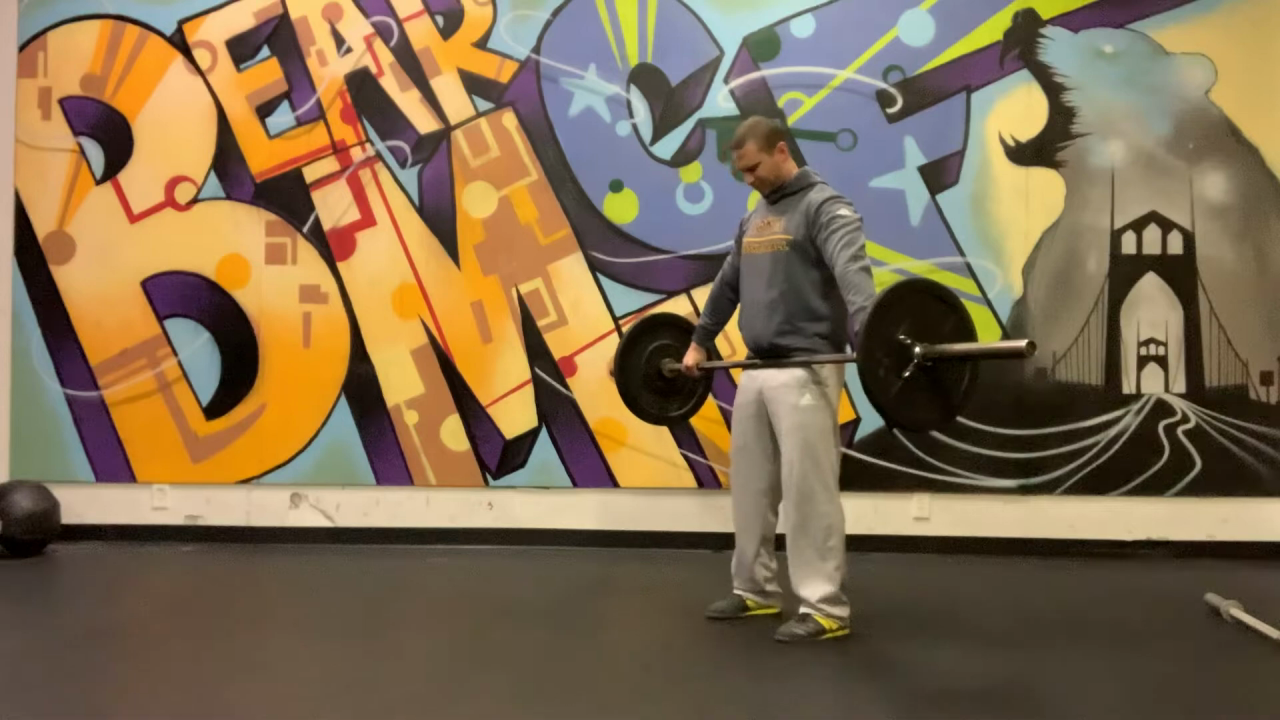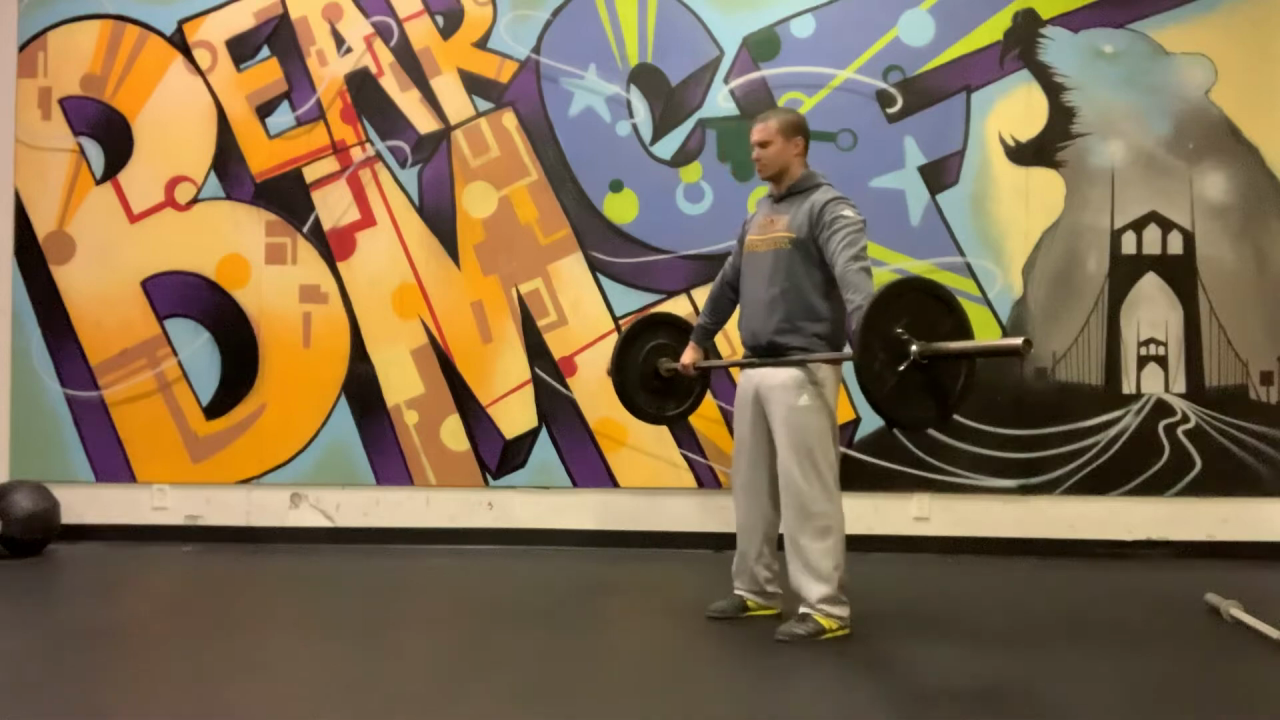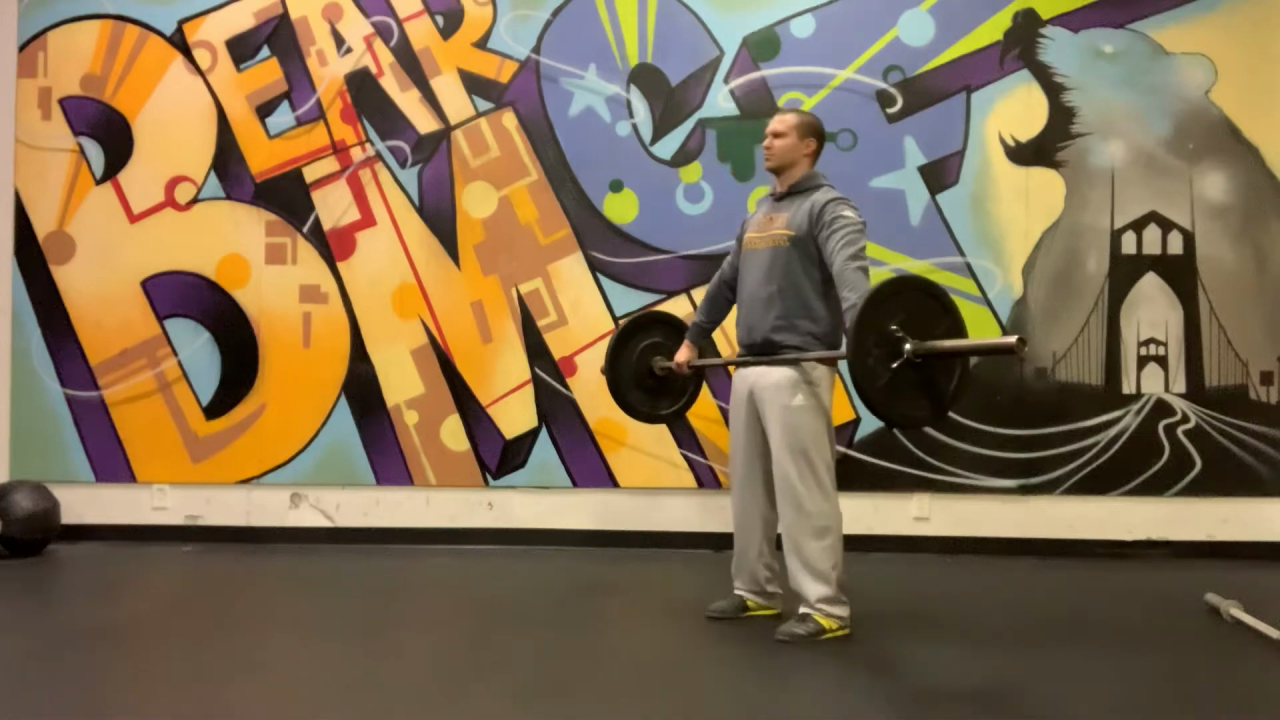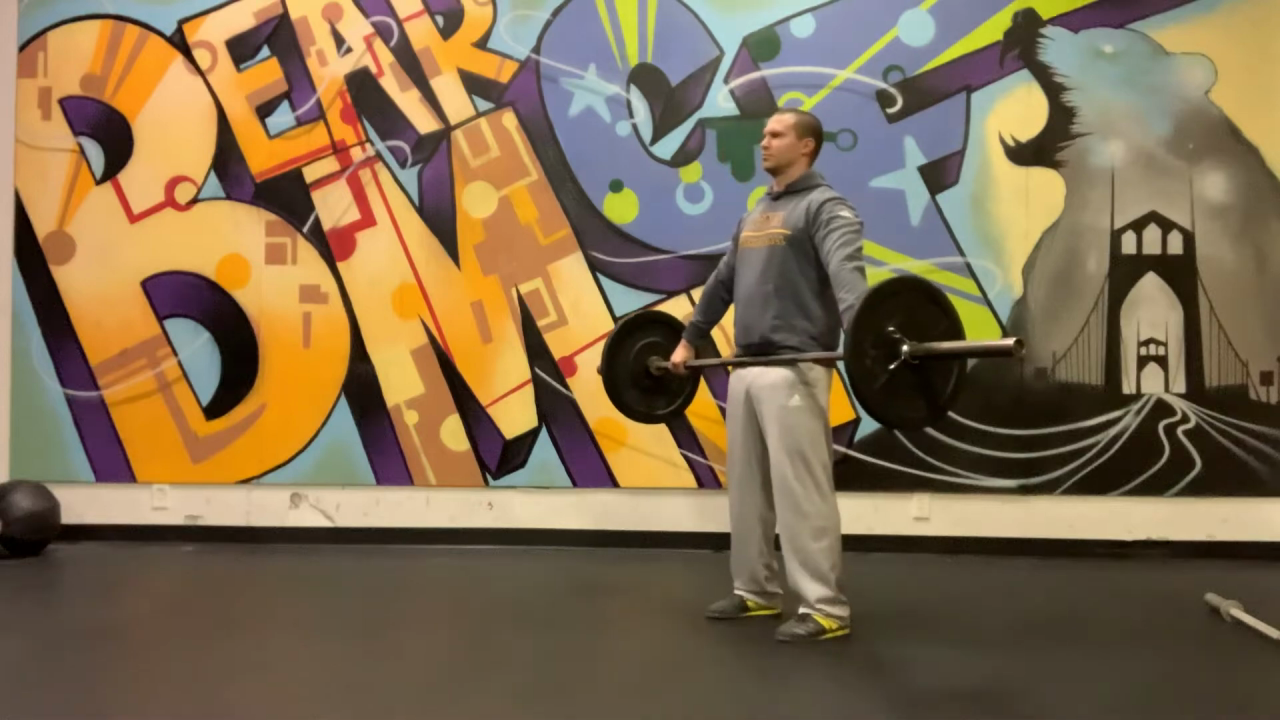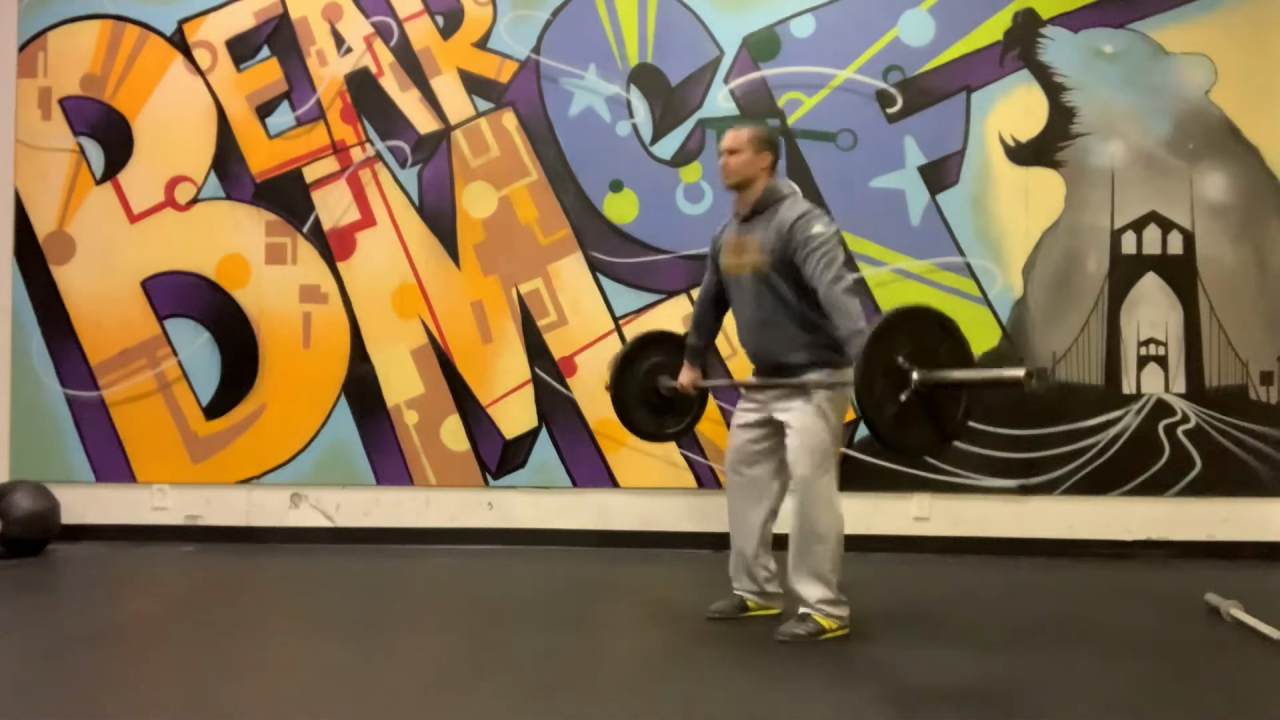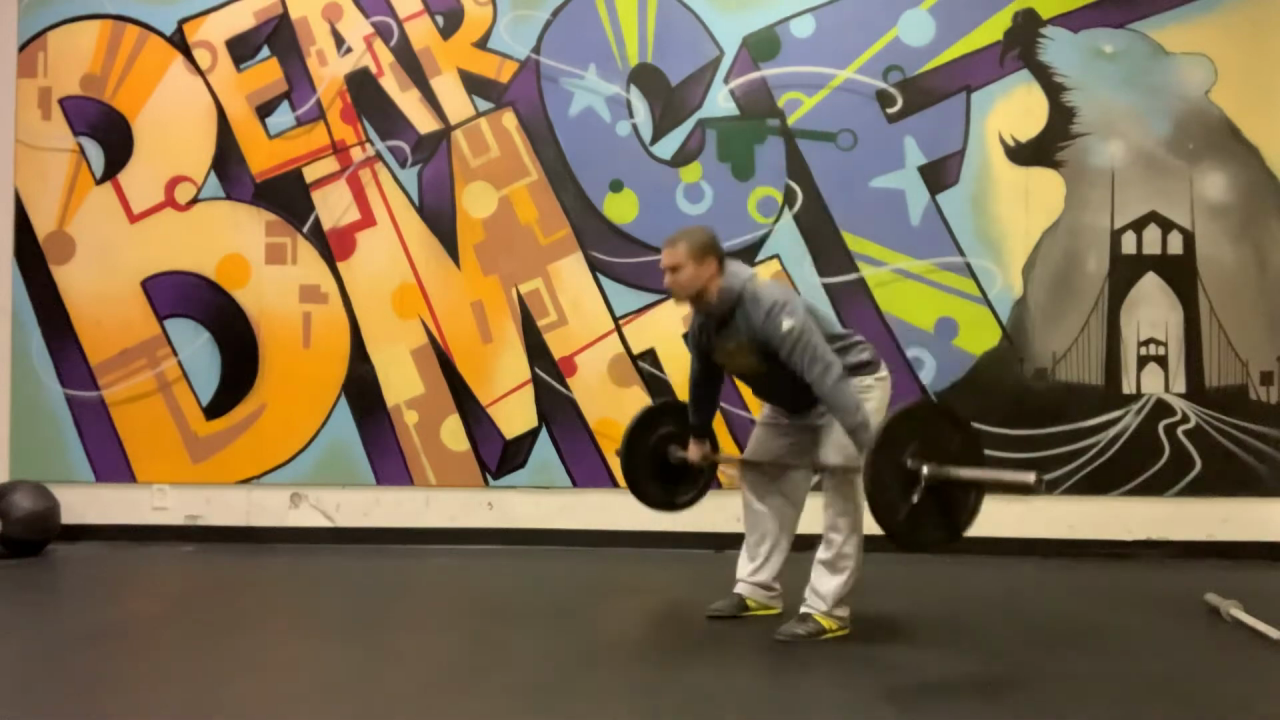
dt=0.3s
person 1, frame 1
left shoulder: (825, 207)
right shoulder: (754, 217)
left elbow: (852, 272)
right elbow: (728, 284)
right wrist: (698, 341)
left hip: (805, 371)
right hip: (755, 371)
left knee: (808, 488)
right knee: (749, 486)
left ankle: (825, 608)
right ankle: (754, 590)
person 1, frame 2
left shoulder: (828, 208)
right shoulder: (758, 215)
left elbow: (852, 272)
right elbow: (729, 283)
left wrist: (865, 335)
right wrist: (697, 341)
left hip: (804, 371)
right hip: (754, 370)
left knee: (807, 490)
right knee: (751, 487)
left ankle: (825, 607)
right ankle: (756, 590)
person 1, frame 3
left shoulder: (829, 208)
right shoulder: (758, 214)
left elbow: (850, 272)
right elbow: (727, 281)
right wrist: (693, 338)
left hip: (797, 369)
right hip: (749, 368)
left knee: (804, 488)
right knee: (750, 485)
left ankle: (825, 607)
right ankle: (755, 590)
person 1, frame 4
left shoulder: (826, 207)
right shoulder: (755, 214)
left elbow: (846, 272)
right elbow: (723, 281)
right wrist: (689, 339)
left hip: (794, 370)
right hip: (745, 368)
left knee: (802, 490)
right knee: (747, 487)
left ankle: (825, 608)
right ankle: (756, 590)
person 1, frame 5
left shoulder: (798, 219)
right shoulder: (727, 231)
left elbow: (836, 289)
right elbow: (710, 300)
left wrist: (864, 362)
right wrist: (692, 361)
left hip: (817, 380)
right hip: (765, 384)
left knee: (811, 484)
right knee: (744, 477)
left ankle: (825, 609)
right ankle: (755, 592)
person 1, frame 6
left shoulder: (769, 309)
right shoulder: (703, 322)
left elbow: (829, 375)
right elbow: (704, 380)
left wrist: (871, 449)
right wrist: (698, 436)
left hip: (857, 381)
left knee: (839, 484)
right knee: (758, 477)
left ankle: (826, 610)
right ankle: (757, 589)
